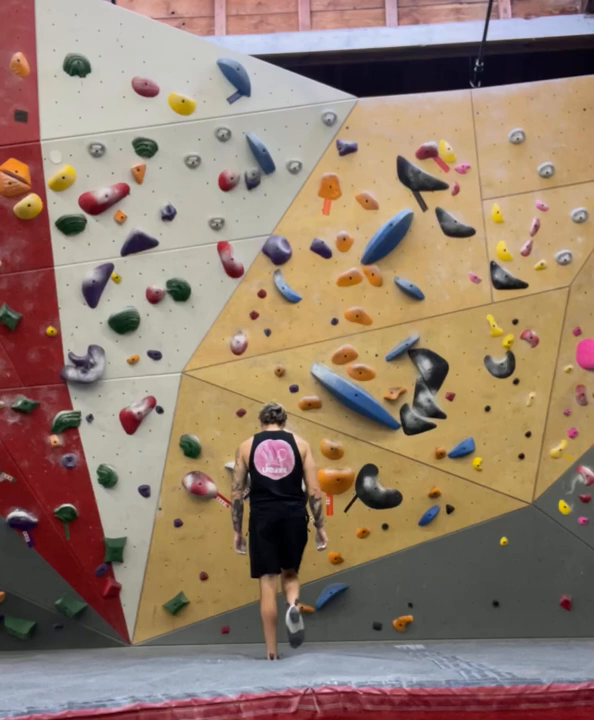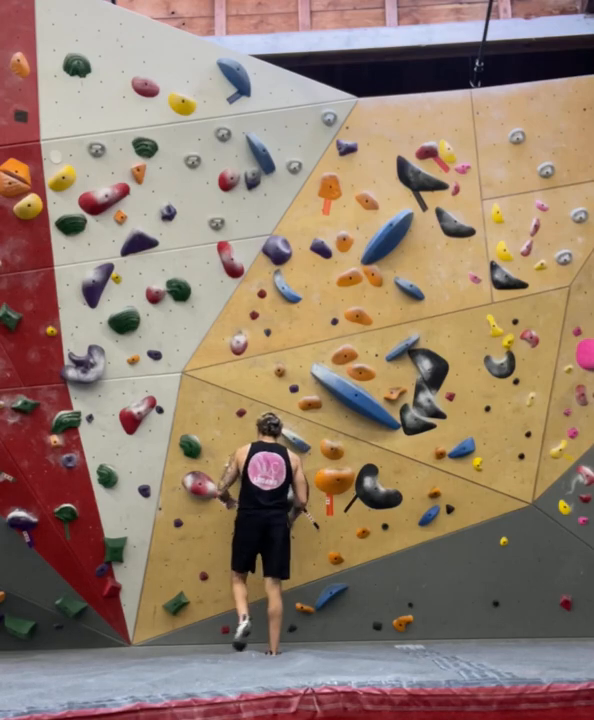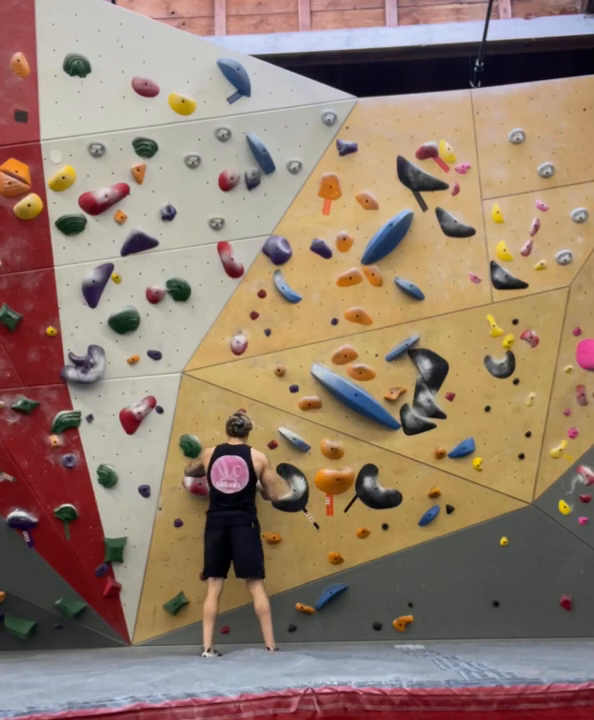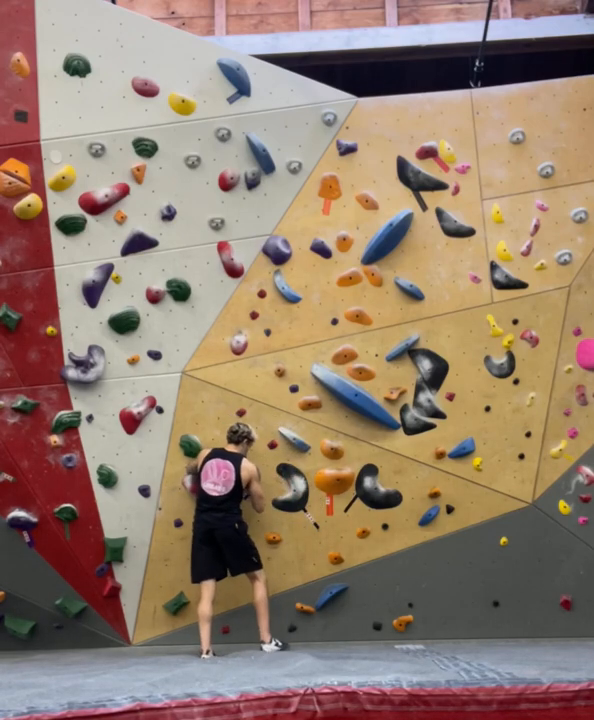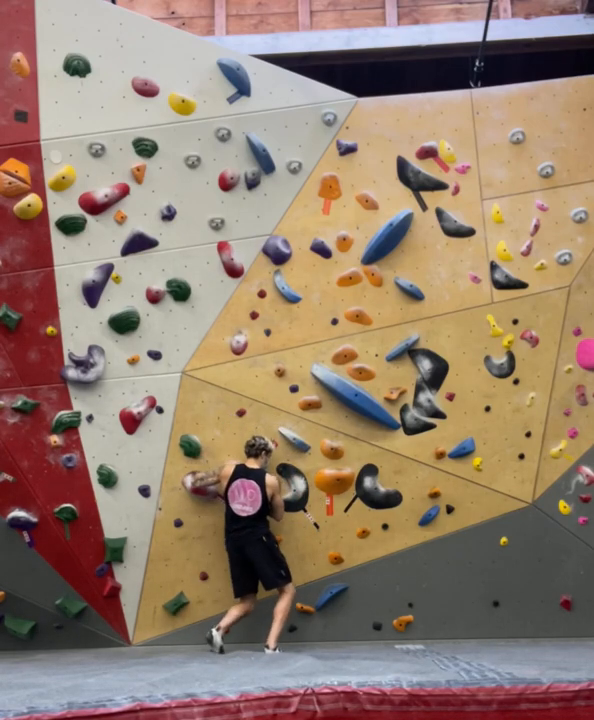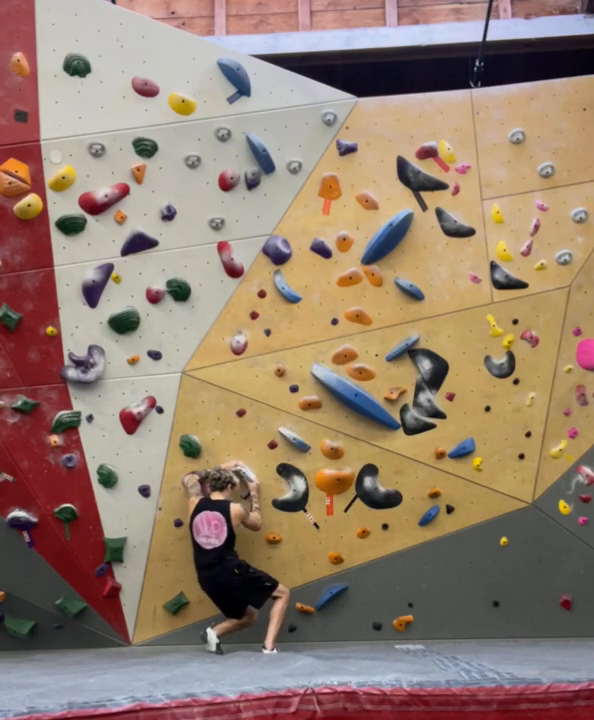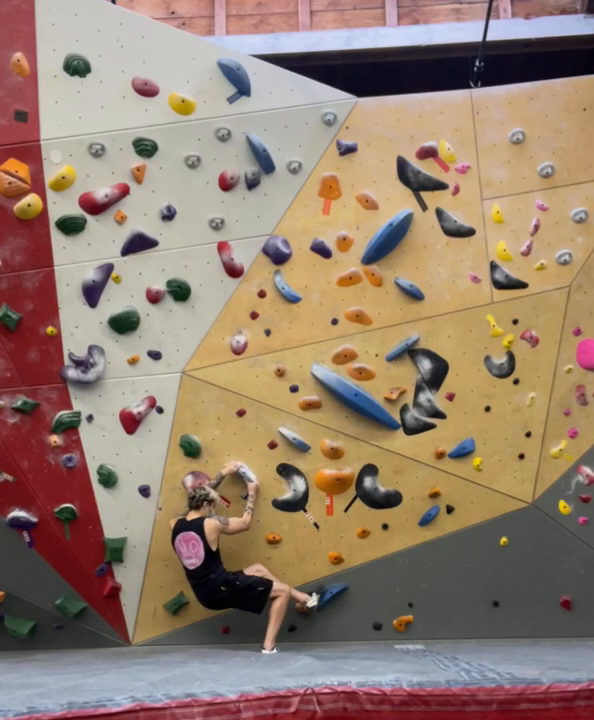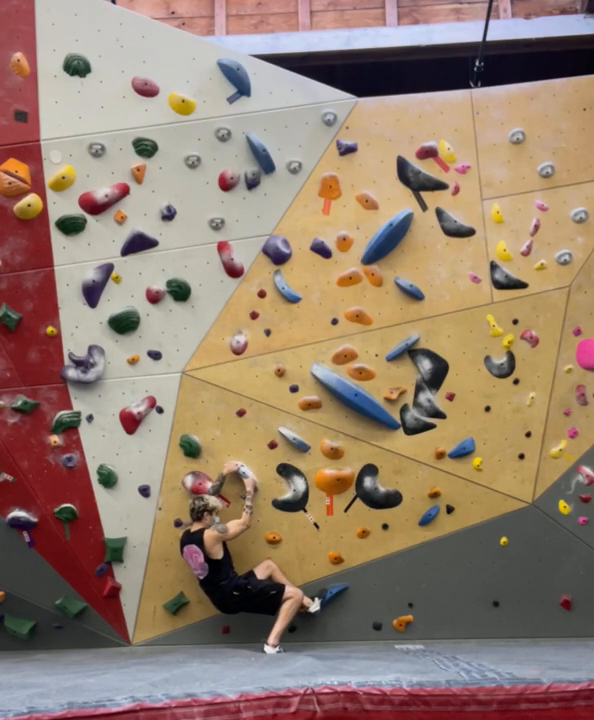
dt=0.7s
person 1, frame 1
left shoulder: (247, 446)
right shoulder: (300, 444)
left elbow: (236, 493)
right elbow: (314, 490)
left wrist: (237, 530)
right wrist: (320, 526)
left hip: (263, 518)
right hip: (294, 516)
left knee: (268, 585)
right knee: (290, 574)
left ankle: (271, 653)
right ankle: (294, 607)
person 1, frame 2
left shoulder: (242, 452)
right shoulder: (292, 458)
left elbow: (221, 490)
right elbow: (302, 499)
left wrist: (231, 502)
right wrist: (289, 518)
left hip: (248, 522)
right hip: (277, 524)
left knee: (238, 577)
right knee: (273, 587)
left ankle: (243, 618)
right ankle: (273, 650)
person 1, frame 3
left shoulder: (209, 454)
right shoulder: (258, 457)
left elbow: (190, 472)
right elbow: (274, 494)
left hip: (216, 525)
right hip: (244, 525)
left knee: (214, 589)
right knee: (256, 586)
left ankle: (208, 648)
right ankle: (271, 646)
person 1, frame 4
left shoulder: (204, 455)
right shoulder: (248, 467)
left elbow: (190, 471)
right elbow: (259, 506)
left hip: (202, 527)
right hip: (230, 527)
left knee: (207, 592)
right knee: (258, 578)
left ankle: (205, 650)
right ankle: (266, 640)
person 1, frame 5
left shoulder: (227, 471)
right shoulder: (270, 481)
left elbow: (196, 482)
right elbow: (278, 515)
left hip: (234, 542)
right hip: (258, 540)
left knee: (246, 602)
right knee: (287, 591)
left ankle: (218, 630)
right ankle: (271, 645)
person 1, frame 6
left shoulder: (194, 502)
right shoulder: (235, 509)
left elbow: (191, 479)
right elbow: (256, 525)
left wrist: (220, 469)
right wrist: (254, 494)
left hip: (207, 578)
right hip: (230, 572)
left knee: (248, 616)
right knee: (282, 594)
left ankle: (214, 632)
right ankle: (269, 646)
person 1, frame 7
left shoulder: (175, 525)
right shoulder: (211, 524)
left elbow: (201, 493)
right elbow: (245, 523)
left wrist: (223, 473)
right wrist: (252, 493)
left hip: (204, 592)
right hip: (219, 588)
left knee: (258, 569)
right knee: (283, 590)
left ankle: (303, 599)
right ankle: (268, 647)
person 1, frame 8
left shoulder: (185, 536)
right shoulder: (211, 535)
left elbow: (205, 500)
right elbow: (244, 523)
left wrist: (224, 474)
right wrist: (249, 490)
left hip: (221, 595)
right hip: (232, 593)
left knee: (269, 565)
right knee: (295, 594)
left ankle: (305, 604)
right ankle: (272, 643)
